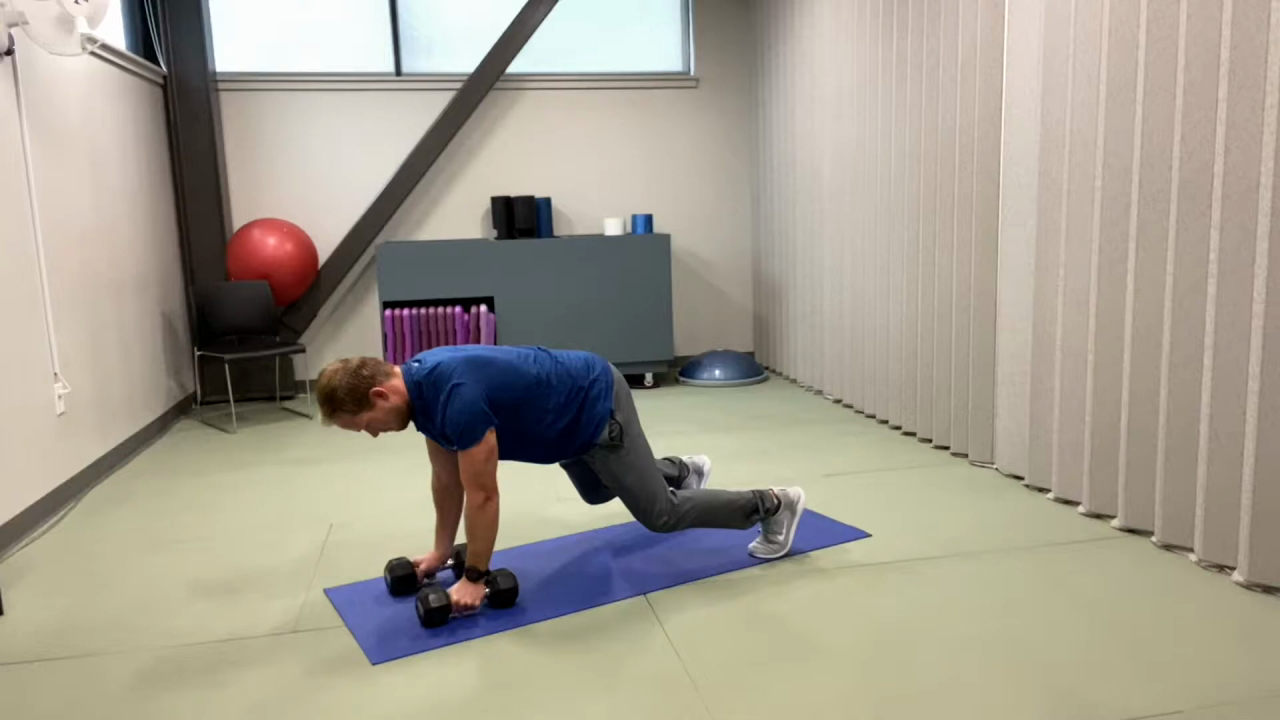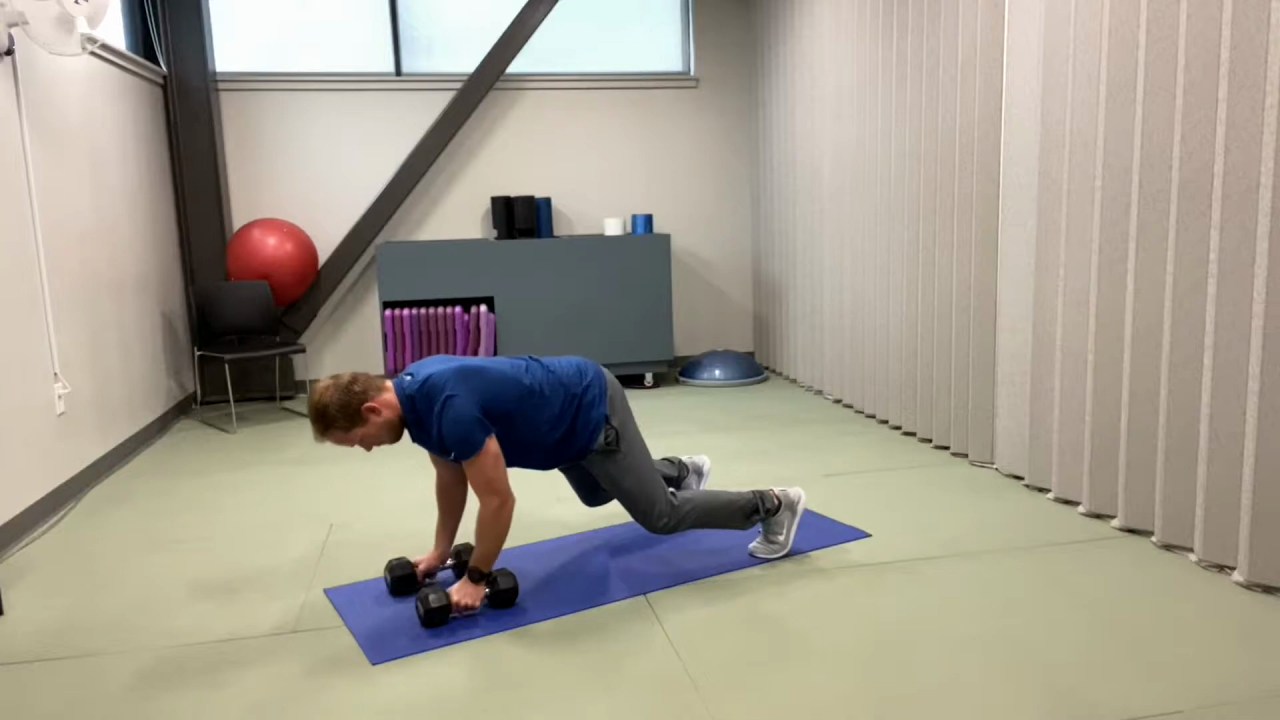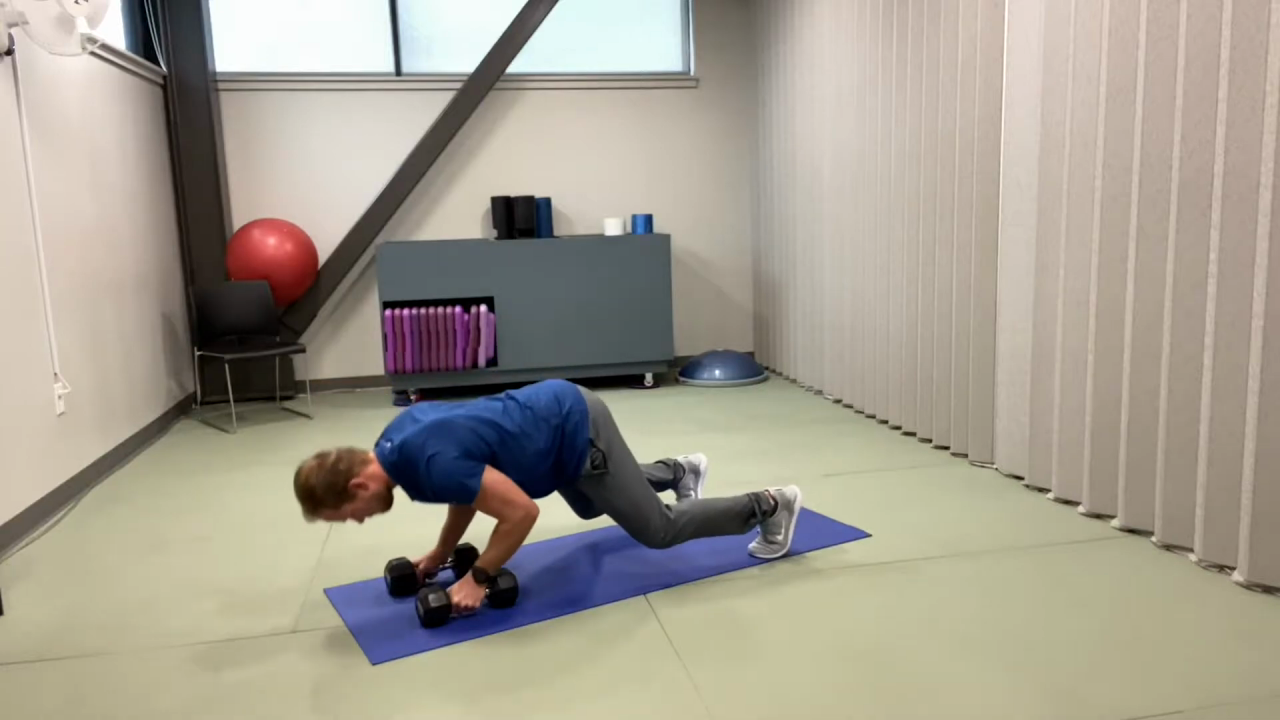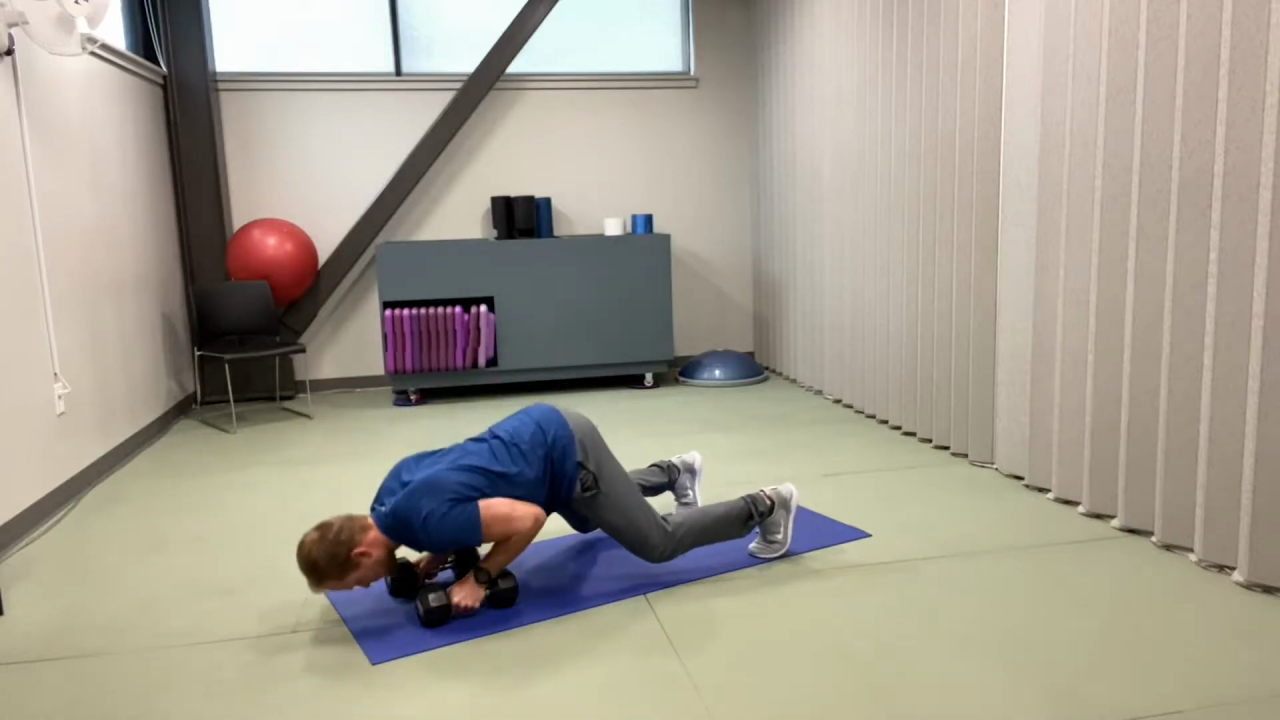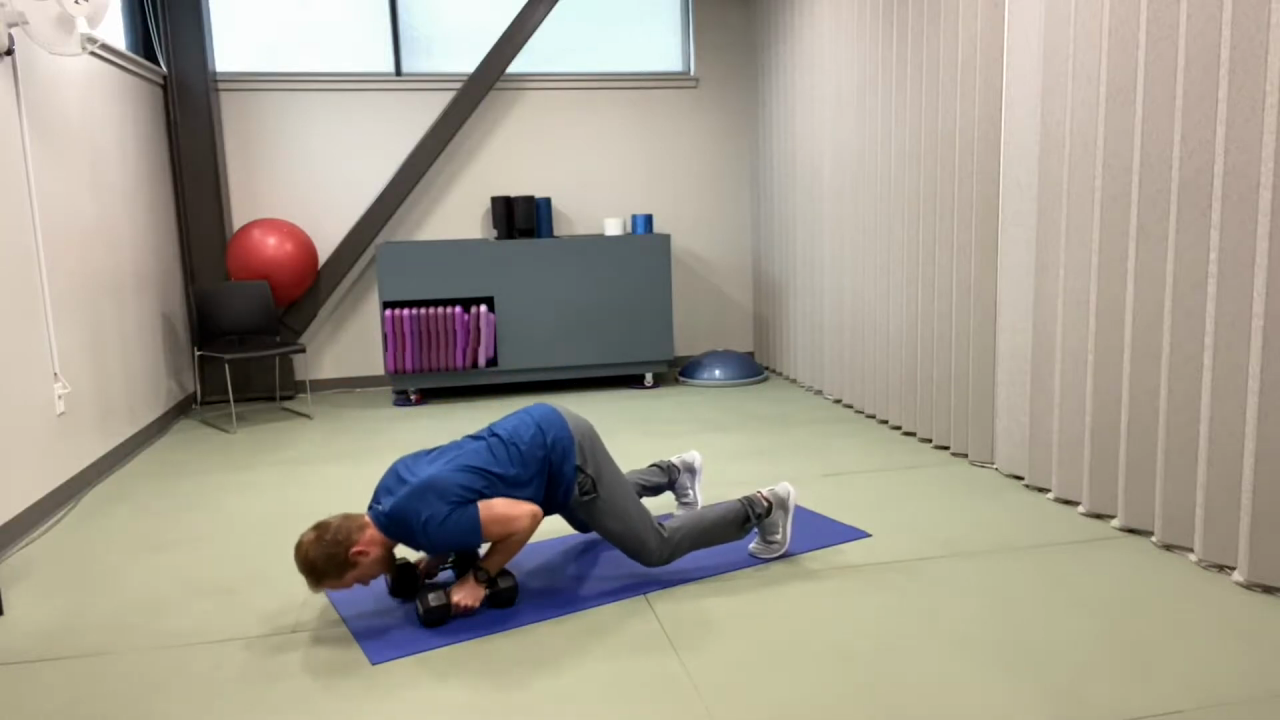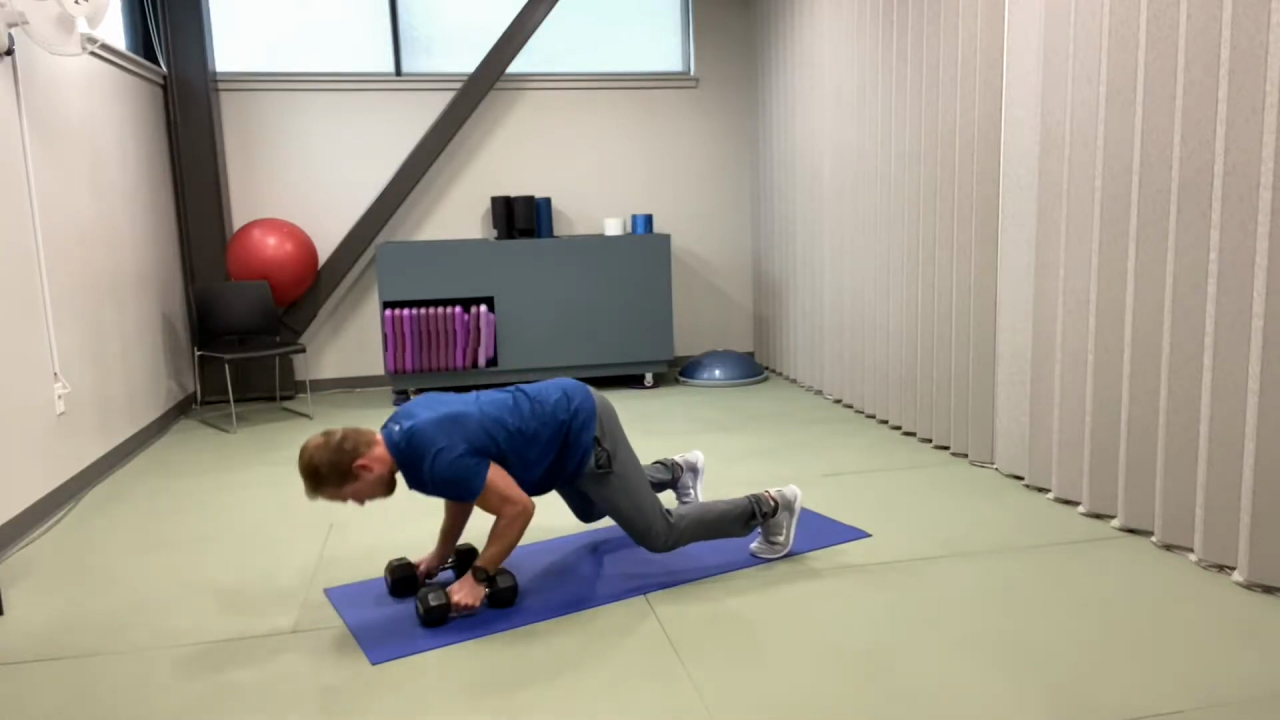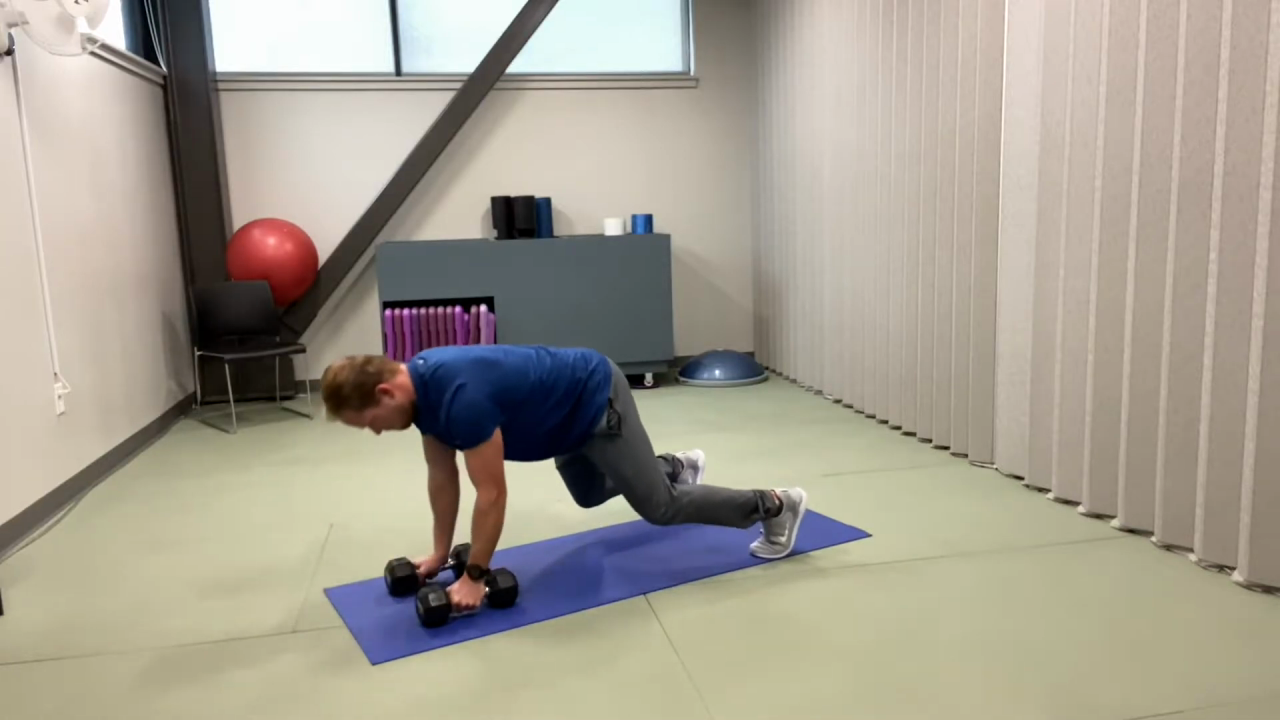
dt=0.3s
person 1, frame 1
left shoulder: (455, 395)
right shoulder: (419, 384)
left elbow: (481, 495)
right elbow: (445, 476)
left wrist: (474, 578)
right wrist: (440, 551)
left hip: (596, 404)
right hip: (574, 406)
left knee: (659, 511)
right knee: (598, 492)
left ankle: (773, 505)
right ankle: (683, 470)
person 1, frame 2
left shoulder: (447, 408)
right shoulder: (411, 392)
left elbow: (497, 499)
right elbow: (451, 472)
left wrist: (475, 578)
right wrist: (440, 551)
left hip: (591, 408)
right hip: (571, 404)
left knee: (662, 514)
right knee: (597, 495)
left ankle: (773, 505)
right ankle: (682, 469)
person 1, frame 3
left shoulder: (432, 464)
right shoulder: (395, 444)
left elbow: (521, 512)
left wrist: (477, 580)
right wrist: (440, 554)
left hip: (577, 430)
right hip: (558, 412)
left knee: (658, 529)
right knee: (592, 508)
left ankle: (769, 505)
right ankle: (680, 470)
person 1, frame 4
left shoulder: (427, 521)
right shoulder: (392, 496)
left elbow: (530, 518)
left wrist: (479, 578)
right wrist: (438, 555)
left hip: (566, 451)
right hip: (545, 427)
left knee: (658, 542)
right knee: (588, 520)
left ankle: (766, 505)
right ankle: (677, 472)
person 1, frame 5
left shoulder: (427, 521)
right shoulder: (390, 494)
left elbow: (526, 517)
left wrist: (478, 578)
right wrist: (438, 558)
left hip: (564, 453)
right hip: (544, 429)
left knee: (654, 548)
right knee: (591, 517)
left ankle: (764, 506)
right ankle: (675, 472)
person 1, frame 6
left shoulder: (436, 454)
right shoulder: (402, 428)
left elbow: (519, 508)
left wrist: (478, 578)
right wrist: (441, 554)
left hip: (582, 429)
right hip: (563, 415)
left knee: (658, 533)
right knee: (591, 510)
left ankle: (770, 506)
right ankle: (677, 469)
person 1, frame 7
left shoulder: (459, 395)
right shoulder: (421, 382)
left elbow: (493, 494)
right elbow: (441, 474)
left wrist: (474, 576)
right wrist: (439, 552)
left hip: (595, 398)
right hip: (571, 404)
left knee: (659, 504)
right knee: (592, 494)
left ankle: (774, 505)
right ankle: (675, 465)
